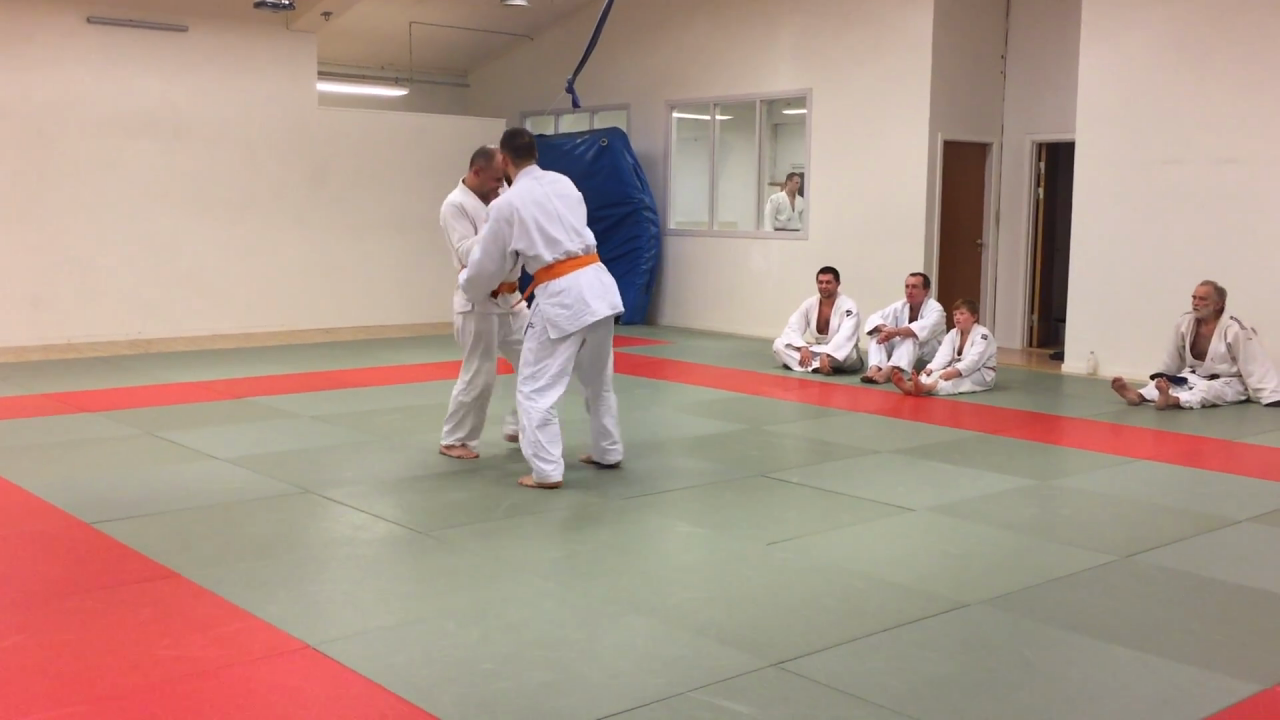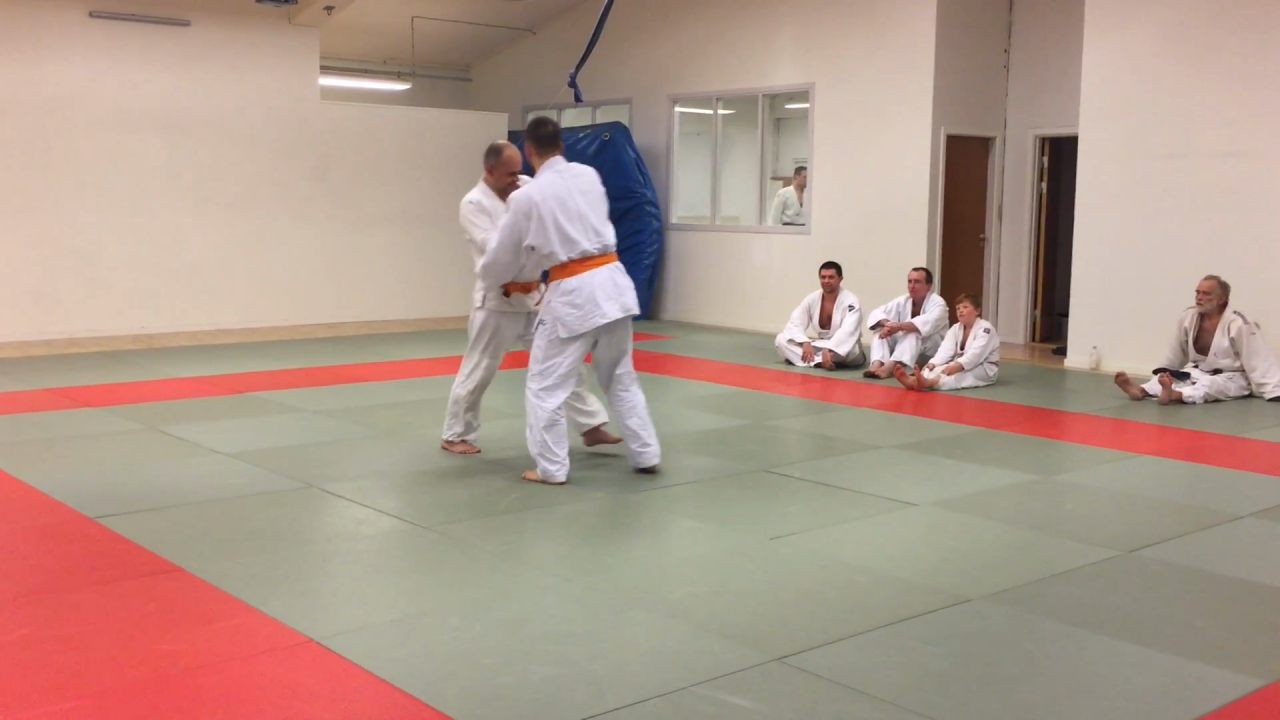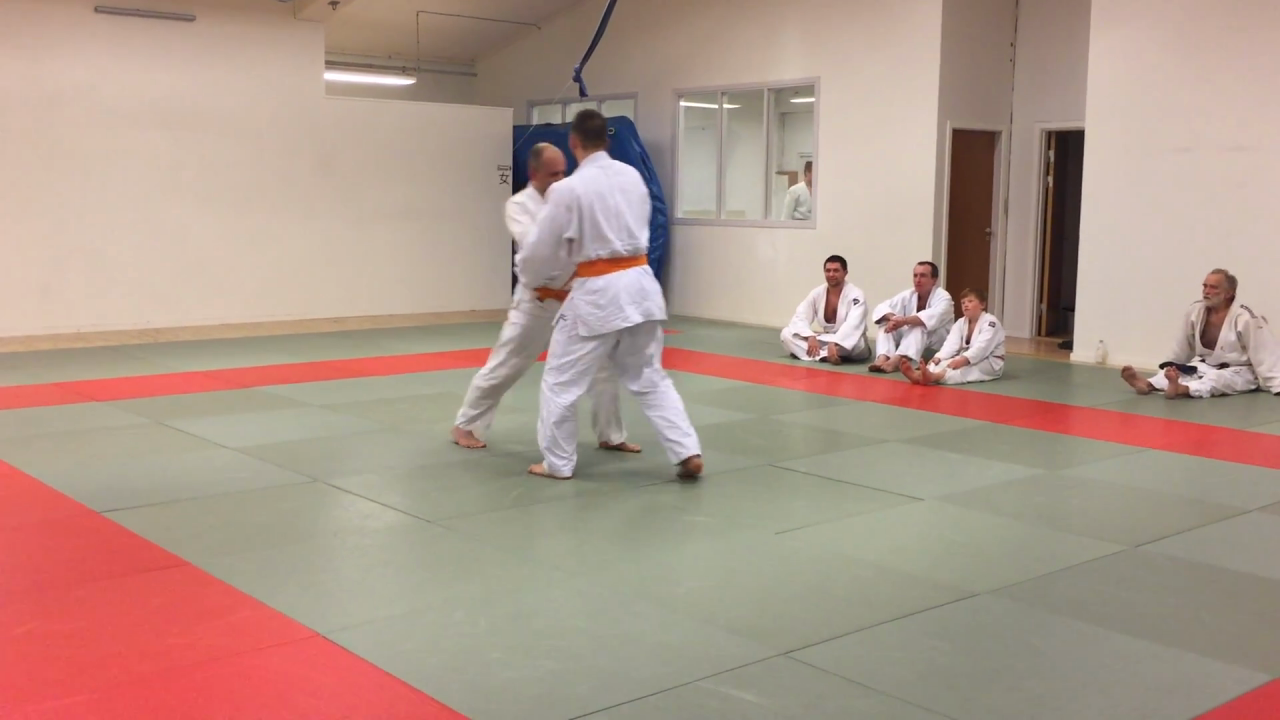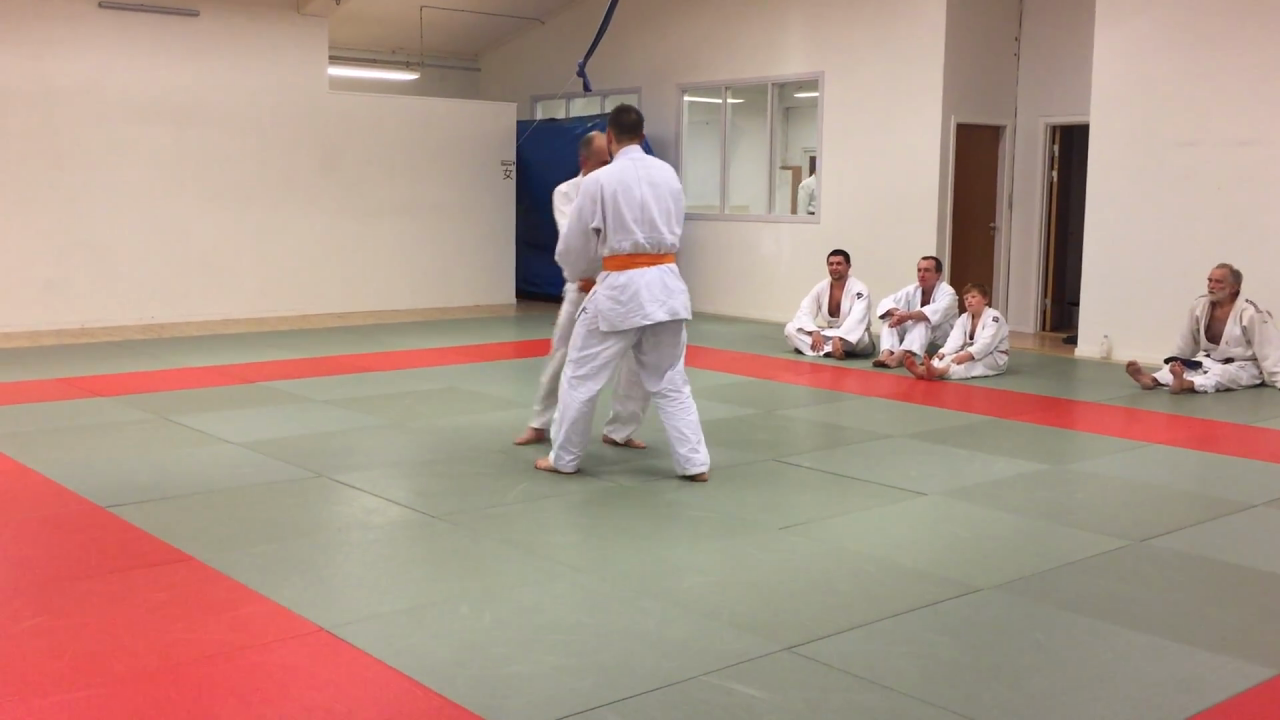
dt=0.2s
person 1, frame 1
left shoulder: (506, 205)
right shoulder: (564, 183)
left elbow: (489, 266)
left wrist: (469, 287)
left hip: (561, 294)
right hip: (597, 282)
left knee: (536, 387)
right knee: (598, 378)
left ankle: (546, 471)
right ankle: (608, 452)
person 1, frame 2
left shoulder: (527, 197)
right shoulder: (590, 176)
left elbow: (503, 256)
left wrist: (488, 277)
left hip: (574, 292)
right hip: (613, 282)
left knee: (545, 385)
right knee: (621, 377)
left ankle: (550, 468)
right ankle: (646, 453)
person 1, frame 3
left shoulder: (568, 189)
right shoulder: (632, 176)
left elbow: (541, 250)
left wrist: (528, 272)
left hip: (598, 292)
right hip: (640, 284)
left knee: (561, 380)
right knee: (650, 379)
left ankle: (557, 462)
right ankle: (687, 452)
person 1, frame 4
left shoulder: (599, 181)
right shoulder: (666, 173)
left elbow: (574, 245)
left wrist: (577, 270)
left hip: (621, 287)
right hip: (666, 282)
left knee: (583, 377)
right knee: (671, 382)
left ankle: (563, 458)
right ankle: (694, 463)
person 2, frame 1
left shoulder: (499, 192)
right shoulder: (454, 205)
right elbow: (470, 255)
left hip: (509, 297)
right hip: (476, 302)
right knee: (480, 375)
left ankle: (517, 427)
right ankle: (454, 440)
person 2, frame 2
left shoulder: (525, 188)
right shoulder: (473, 203)
right elbow: (492, 246)
left hip: (531, 295)
right hip: (497, 299)
right knee: (479, 369)
left ankle: (592, 427)
right ankle: (454, 435)
person 2, frame 3
right shoulder: (519, 205)
right hip: (536, 301)
left knee: (604, 366)
right knee: (504, 365)
left ankle: (611, 436)
right ankle: (465, 425)
person 2, frame 4
right shoulder: (565, 192)
right hip: (585, 292)
left knee: (634, 364)
right knee: (561, 361)
left ankle: (620, 431)
right ankle: (541, 421)
